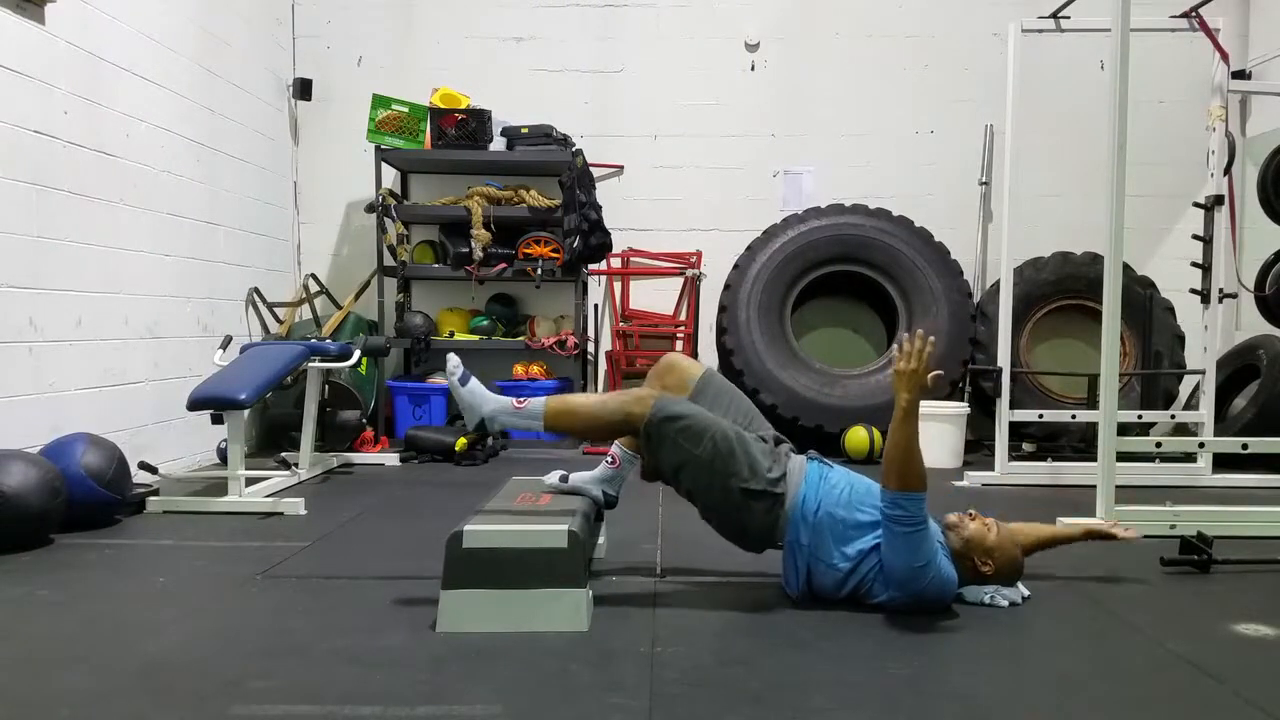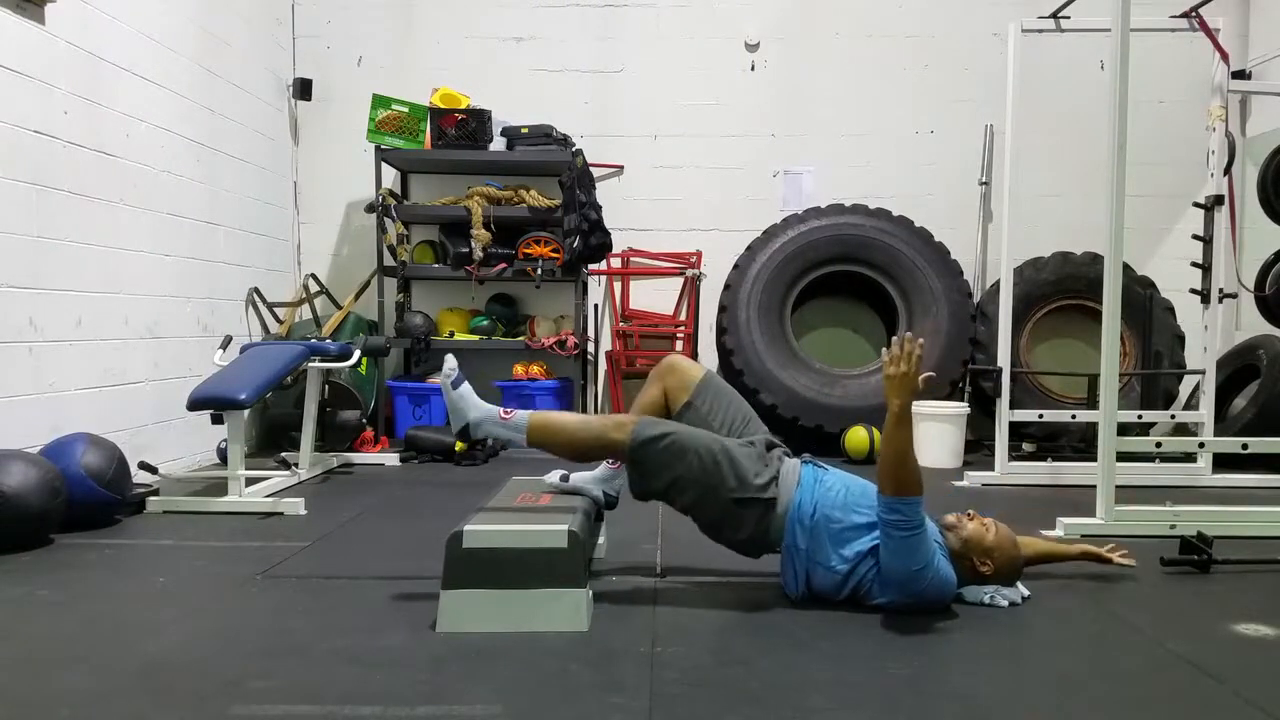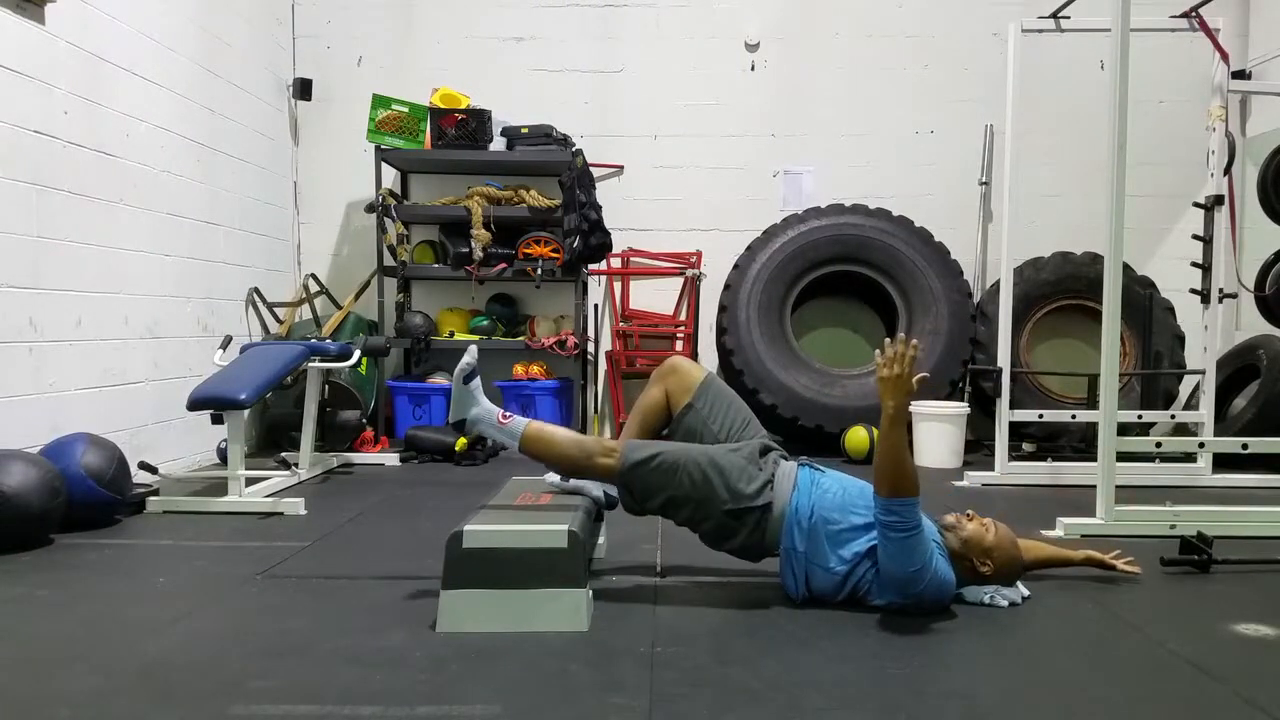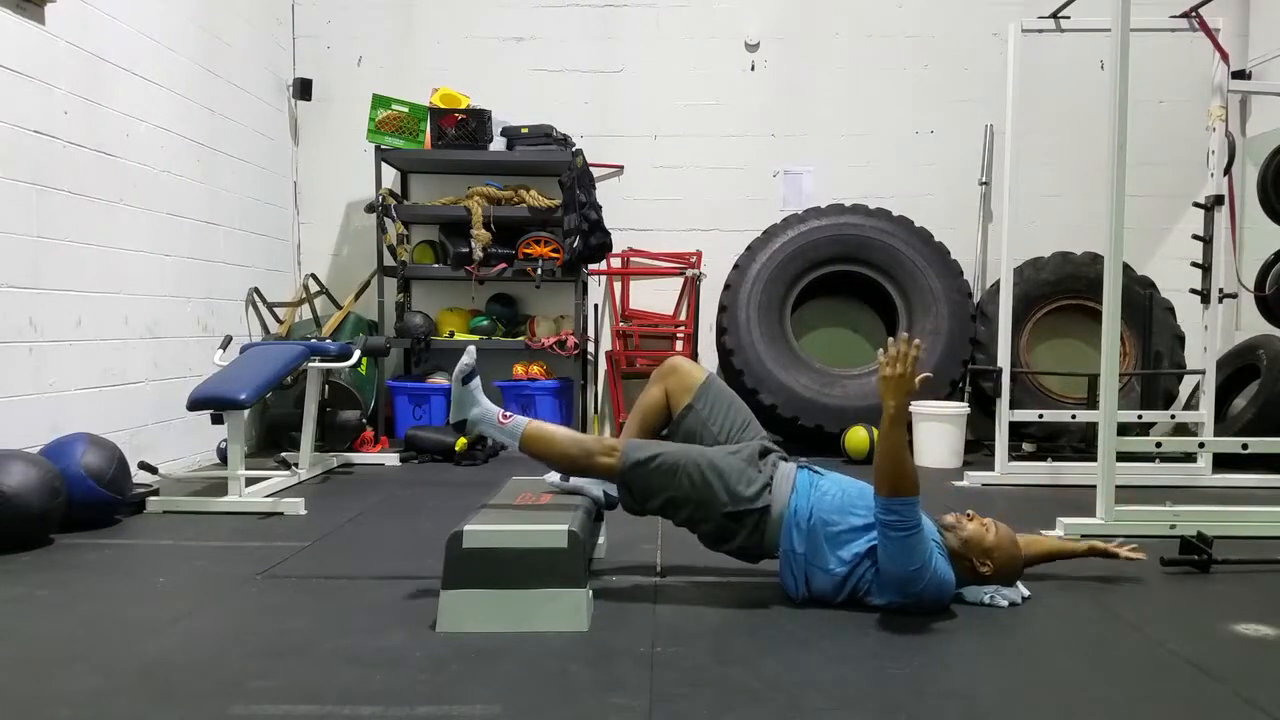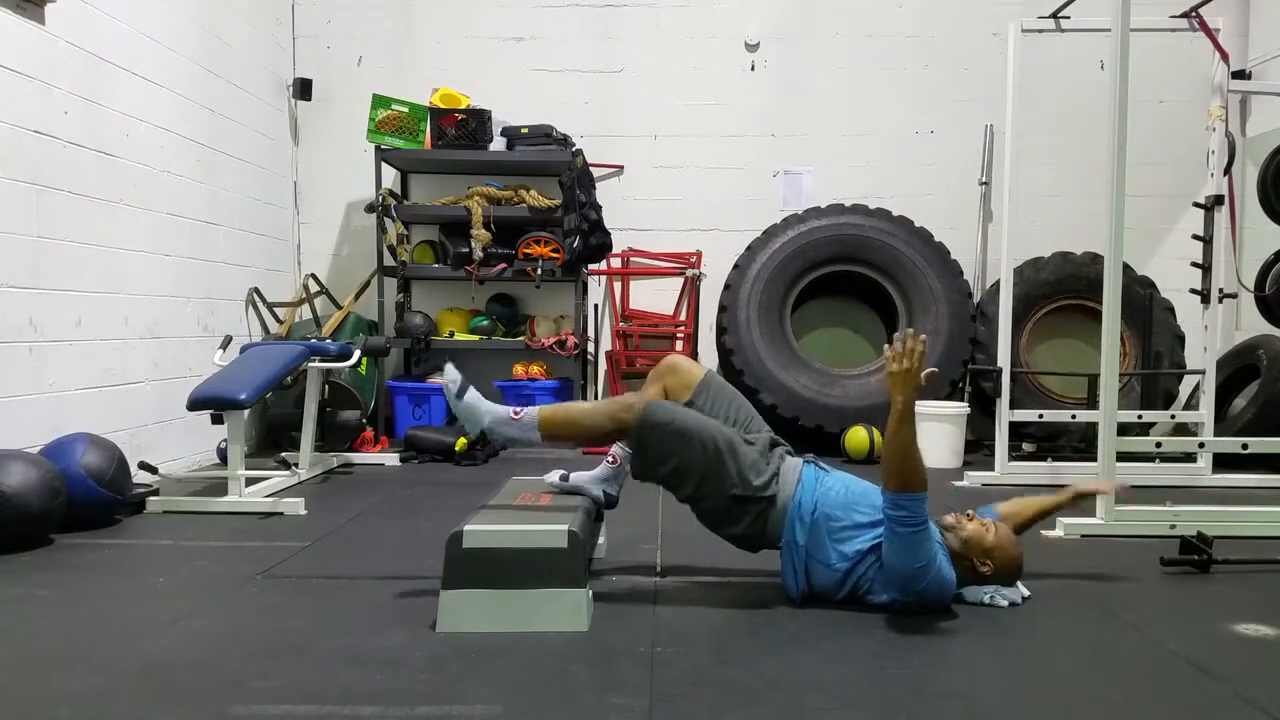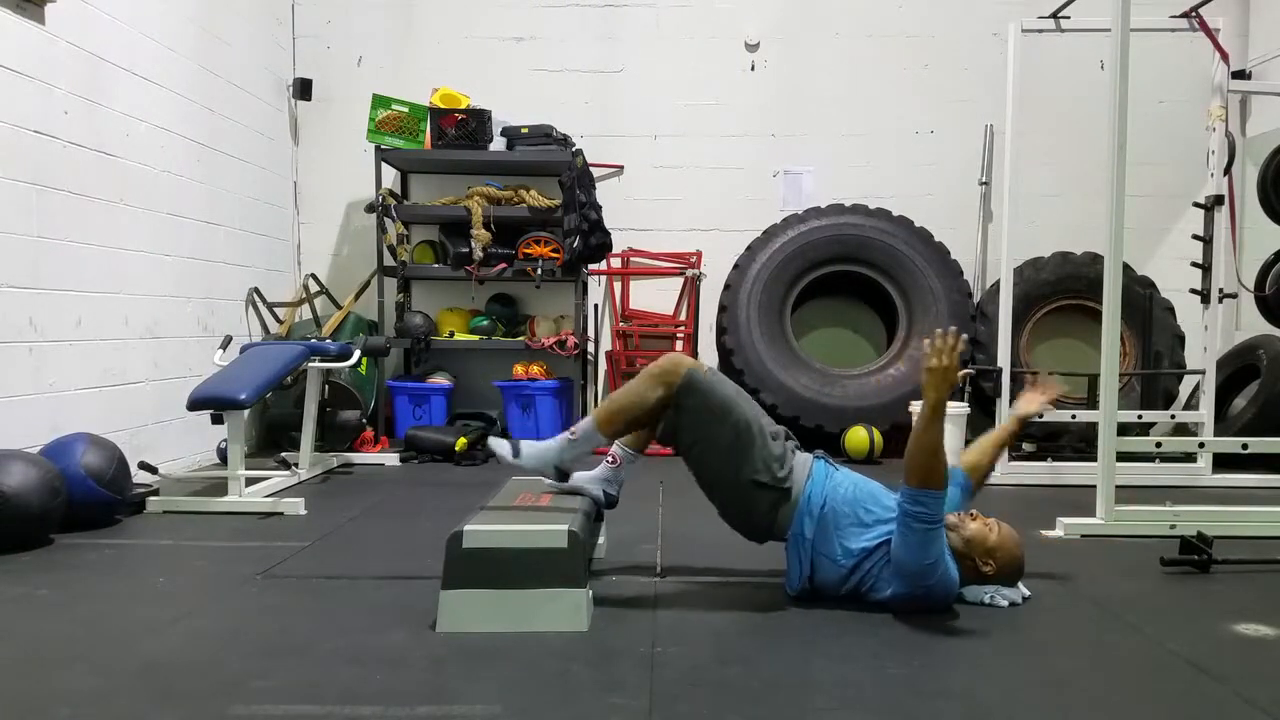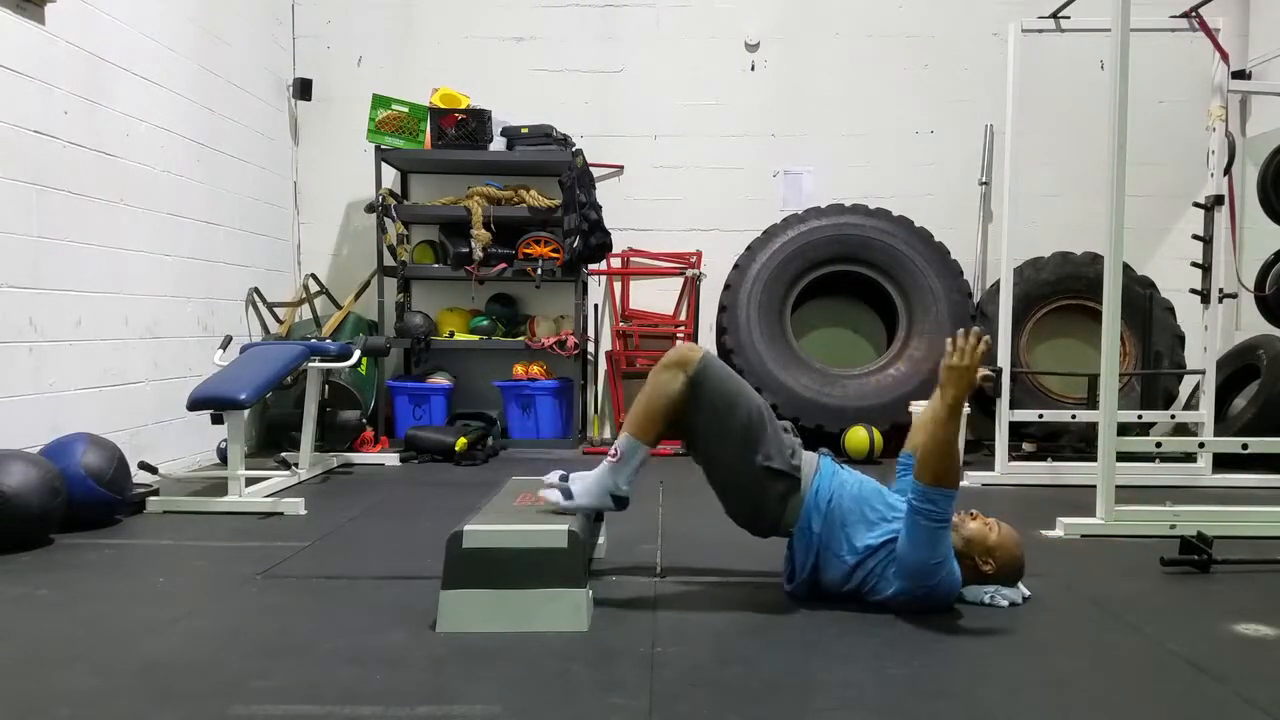
dt=0.2s
person 1, frame 1
left shoulder: (928, 576)
right shoulder: (944, 546)
left elbow: (902, 502)
right elbow: (1015, 533)
left wrist: (907, 403)
right wrist: (1084, 528)
left hip: (766, 495)
right hip: (783, 467)
left knee: (639, 406)
right knee: (671, 367)
left ankle: (496, 411)
right ankle: (606, 480)
person 1, frame 2
left shoulder: (926, 575)
right shoulder: (940, 547)
left elbow: (898, 503)
right elbow: (1015, 547)
left wrist: (899, 406)
right wrist: (1081, 548)
left hip: (759, 500)
right hip: (775, 469)
left knee: (618, 433)
right knee: (673, 369)
left ankle: (483, 419)
right ankle: (604, 483)
person 1, frame 3
left shoulder: (925, 577)
right shoulder: (938, 544)
left elbow: (896, 507)
right elbow: (1017, 550)
left wrist: (894, 410)
right wrist: (1083, 554)
left hip: (756, 507)
right hip: (773, 472)
left knee: (606, 454)
right knee: (675, 369)
left ankle: (485, 417)
right ankle: (605, 486)
person 1, frame 4
left shoulder: (925, 575)
right shoulder: (941, 544)
left elbow: (896, 505)
right elbow: (1016, 541)
left wrist: (894, 409)
right wrist: (1084, 546)
left hip: (755, 506)
right hip: (775, 474)
left knee: (611, 450)
right knee: (673, 370)
left ankle: (486, 418)
right ankle: (603, 486)
person 1, frame 5
left shoulder: (927, 576)
right shoulder: (943, 541)
left elbow: (905, 501)
right elbow: (1004, 512)
left wrist: (902, 404)
right wrist: (1072, 493)
left hip: (762, 496)
right hip: (781, 469)
left knee: (633, 408)
right knee: (672, 370)
left ankle: (497, 420)
right ankle: (605, 480)
person 1, frame 6
left shoulder: (930, 576)
right shoulder: (940, 532)
left elbow: (923, 496)
right elbow: (960, 478)
left wrist: (933, 399)
right wrist: (1016, 422)
left hip: (774, 490)
right hip: (793, 474)
left knee: (670, 371)
right knee: (671, 376)
left ankle: (553, 457)
right ankle: (603, 479)
person 1, frame 7
left shoulder: (934, 577)
right shoulder: (919, 528)
left elbow: (936, 497)
right elbow: (915, 470)
left wrist: (953, 399)
right wrist: (942, 392)
left hip: (778, 486)
right hip: (797, 475)
left knee: (683, 362)
right knee: (682, 375)
left ankle: (610, 485)
right ankle: (610, 473)
